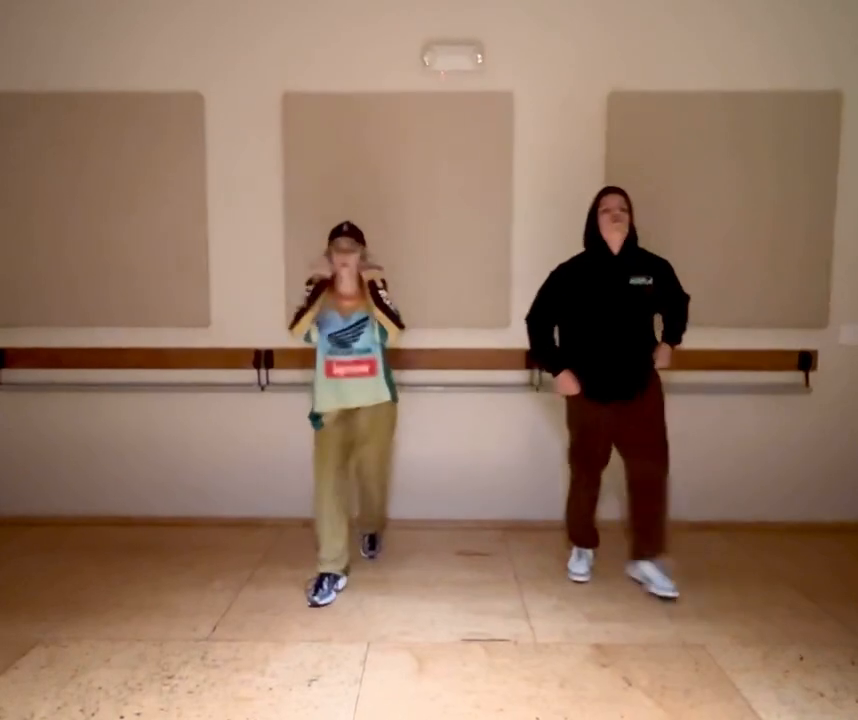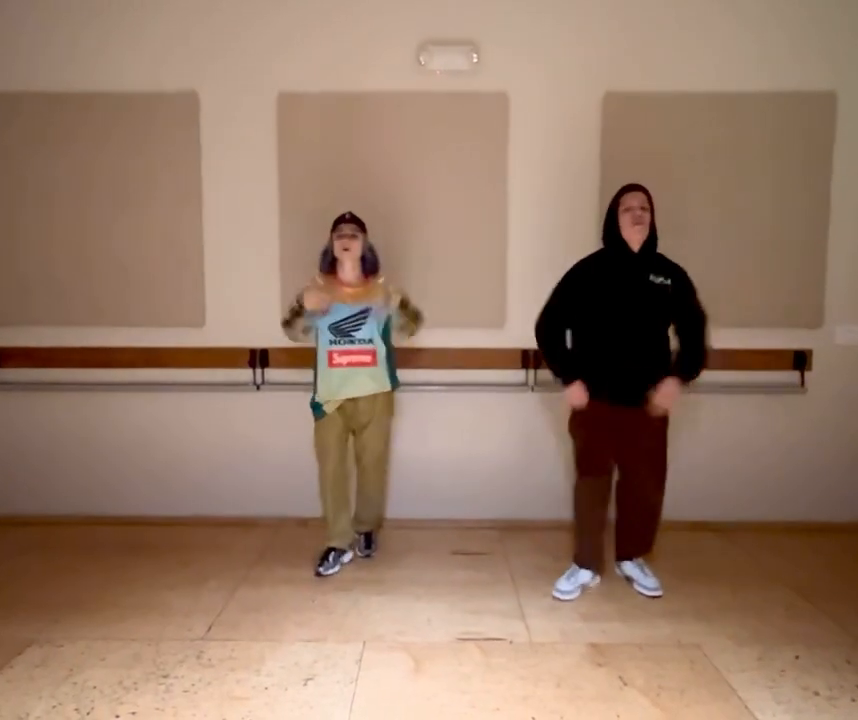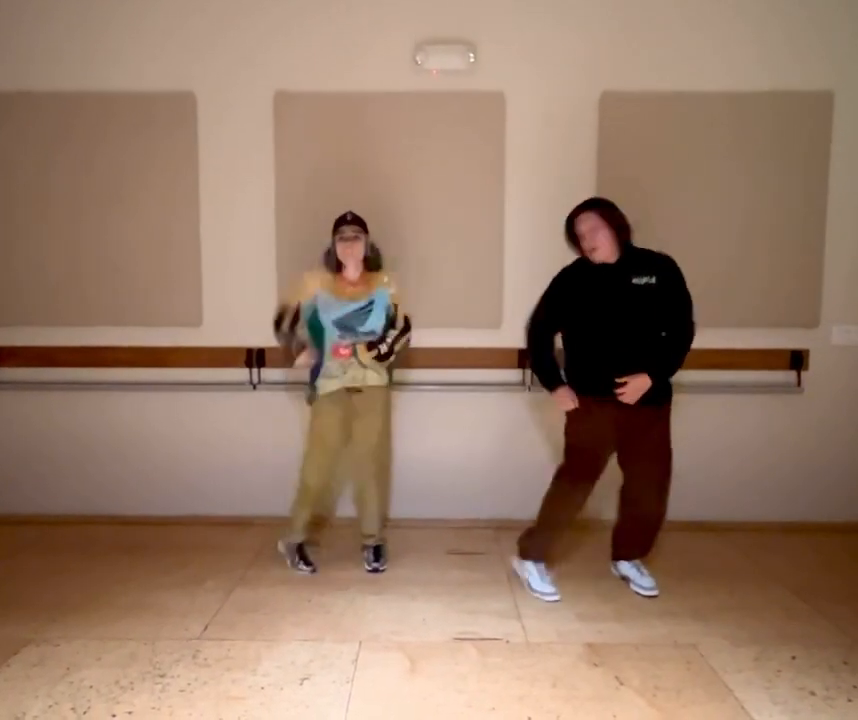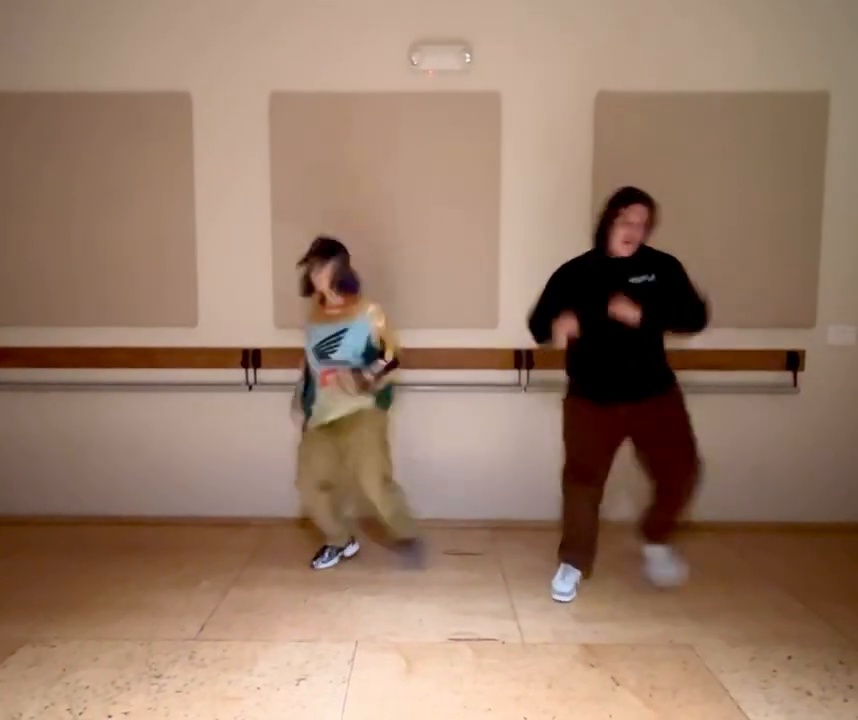
dt=0.5s
person 1, frame 1
left shoulder: (654, 268)
right shoulder: (572, 273)
left elbow: (678, 304)
right elbow: (538, 321)
left wrist: (669, 342)
right wrist: (557, 369)
left hip: (641, 389)
right hip: (587, 391)
left knee: (650, 471)
right knee: (586, 471)
left ankle: (648, 558)
right ankle: (583, 547)
person 1, frame 2
left shoulder: (670, 275)
right shoulder: (588, 272)
left elbow: (693, 330)
right elbow: (547, 326)
left wrist: (678, 378)
right wrist: (569, 379)
left hip: (648, 399)
right hip: (594, 397)
left knee: (645, 479)
right knee: (593, 478)
left ankle: (631, 557)
right ankle: (585, 566)
person 1, frame 3
left shoulder: (659, 269)
right shoulder: (572, 281)
left elbow: (681, 329)
right elbow: (538, 335)
left wrist: (653, 374)
right wrist: (555, 385)
left hip: (647, 398)
right hip: (590, 399)
left knee: (649, 483)
right knee: (577, 476)
left ankle: (629, 558)
right ankle: (532, 557)
person 1, frame 4
left shoulder: (662, 268)
right shoulder: (573, 274)
left elbow: (695, 317)
right elbow: (538, 325)
left wrist: (641, 313)
right wrist: (558, 324)
left hip: (654, 395)
right hip: (591, 398)
left knee: (680, 470)
right knee: (582, 479)
left ankle: (656, 540)
right ankle: (573, 563)
person 2, frame 1
left shoulder: (375, 294)
right shoulder: (319, 296)
left elbow: (394, 330)
right elbow: (297, 329)
left wrist: (375, 285)
right wrist: (318, 283)
left hip: (375, 404)
right hip: (331, 406)
left knee: (373, 476)
right knee: (328, 484)
left ankle: (371, 529)
right ankle: (331, 569)
person 2, frame 2
left shoulder: (380, 287)
right shoulder: (319, 286)
left elbow: (411, 324)
right elbow: (292, 331)
left wrist: (399, 307)
right wrist: (305, 307)
left hip: (374, 393)
right hip: (330, 395)
left knee: (372, 465)
right knee: (331, 469)
left ankle: (366, 528)
right ankle: (338, 543)
person 2, frame 3
left shoulder: (383, 284)
right shoulder: (318, 282)
left elbow: (402, 329)
right elbow: (286, 319)
left wrist: (373, 351)
right wrist: (300, 349)
left hip: (372, 388)
right hip: (330, 388)
left knee: (372, 465)
right knee: (318, 465)
left ankle: (373, 540)
right ankle: (296, 537)
person 2, frame 4
left shoulder: (367, 312)
right shoulder: (313, 315)
left elbow: (391, 361)
left wrist: (363, 380)
right wrist: (301, 400)
left hip: (363, 411)
right hip: (323, 415)
left knee: (374, 482)
right knee: (310, 483)
left ankle: (405, 537)
right ankle: (340, 541)
